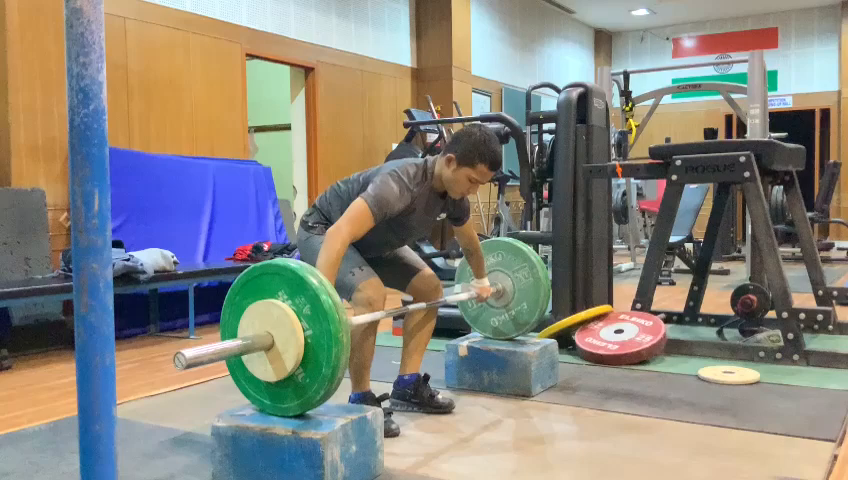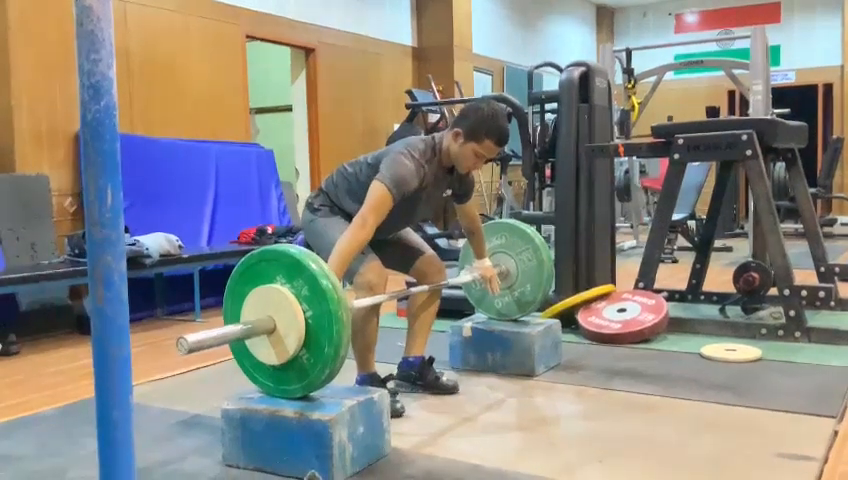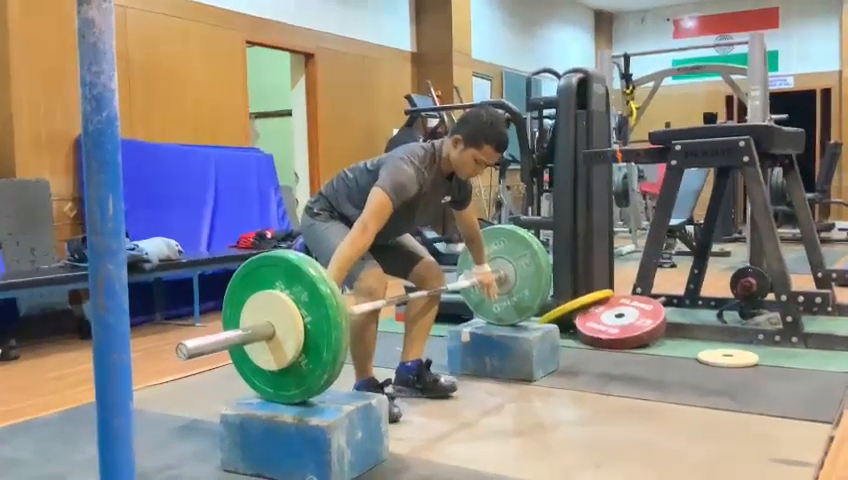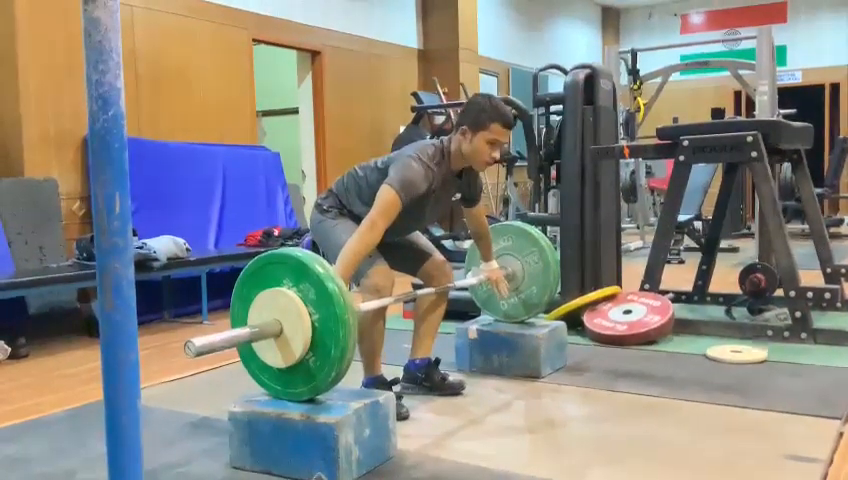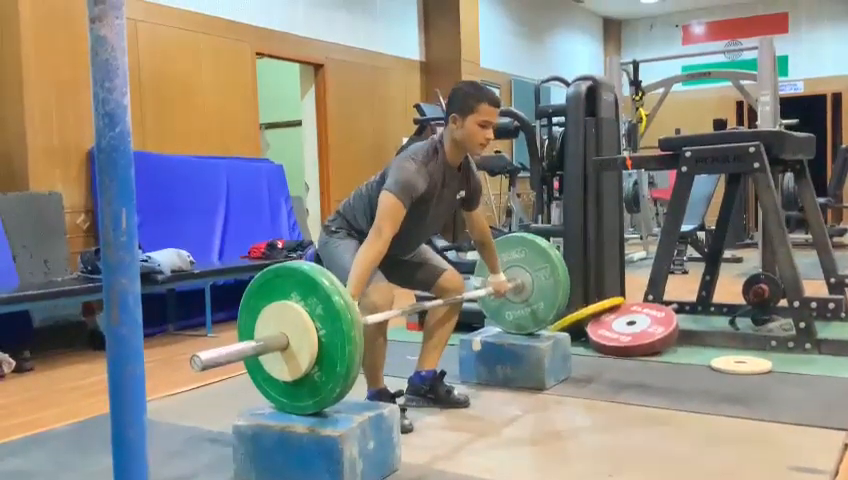
dt=1s
person 1, frame 1
left shoulder: (455, 195)
right shoulder: (401, 183)
left elbow: (469, 241)
right elbow: (338, 235)
left wrist: (481, 281)
left hip: (373, 238)
right hip: (322, 231)
left knee: (429, 287)
right knee: (371, 294)
left ankle: (408, 386)
right ankle: (361, 400)
person 1, frame 2
left shoulder: (460, 172)
right shoulder: (409, 162)
left elbow: (471, 222)
right elbow: (363, 223)
left wrist: (483, 262)
left hip: (379, 220)
right hip: (328, 213)
left knee: (432, 271)
right knee: (371, 278)
left ankle: (412, 368)
right ankle: (367, 381)
person 1, frame 3
left shoulder: (458, 179)
right shoulder: (409, 168)
left elbow: (470, 229)
right elbow: (363, 229)
left wrist: (482, 268)
left hip: (378, 225)
right hip: (328, 218)
left knee: (431, 276)
right knee: (372, 283)
left ankle: (410, 372)
right ankle: (366, 387)
person 1, frame 4
left shoulder: (469, 176)
right shoulder: (419, 165)
left elbow: (479, 227)
right elbow: (371, 227)
left wrist: (490, 265)
left hip: (389, 222)
right hip: (337, 214)
left knee: (440, 273)
right knee: (379, 281)
left ankle: (418, 370)
right ankle: (373, 384)
person 1, frame 5
left shoulder: (467, 174)
right shoulder: (415, 167)
left elbow: (480, 233)
right elbow: (379, 236)
left wrist: (497, 276)
right wrist: (348, 302)
left hip: (400, 245)
right hip: (347, 236)
left knee: (452, 286)
right knee: (378, 299)
left ankle: (424, 382)
right ankle: (378, 398)
